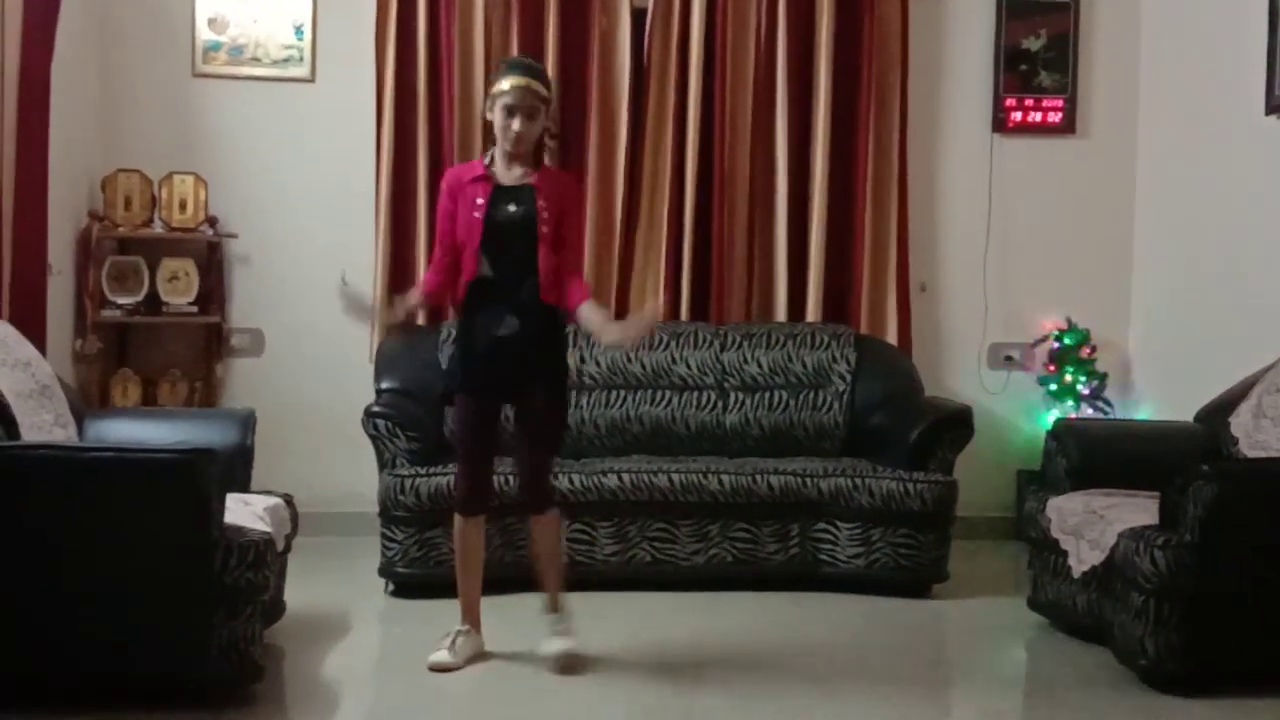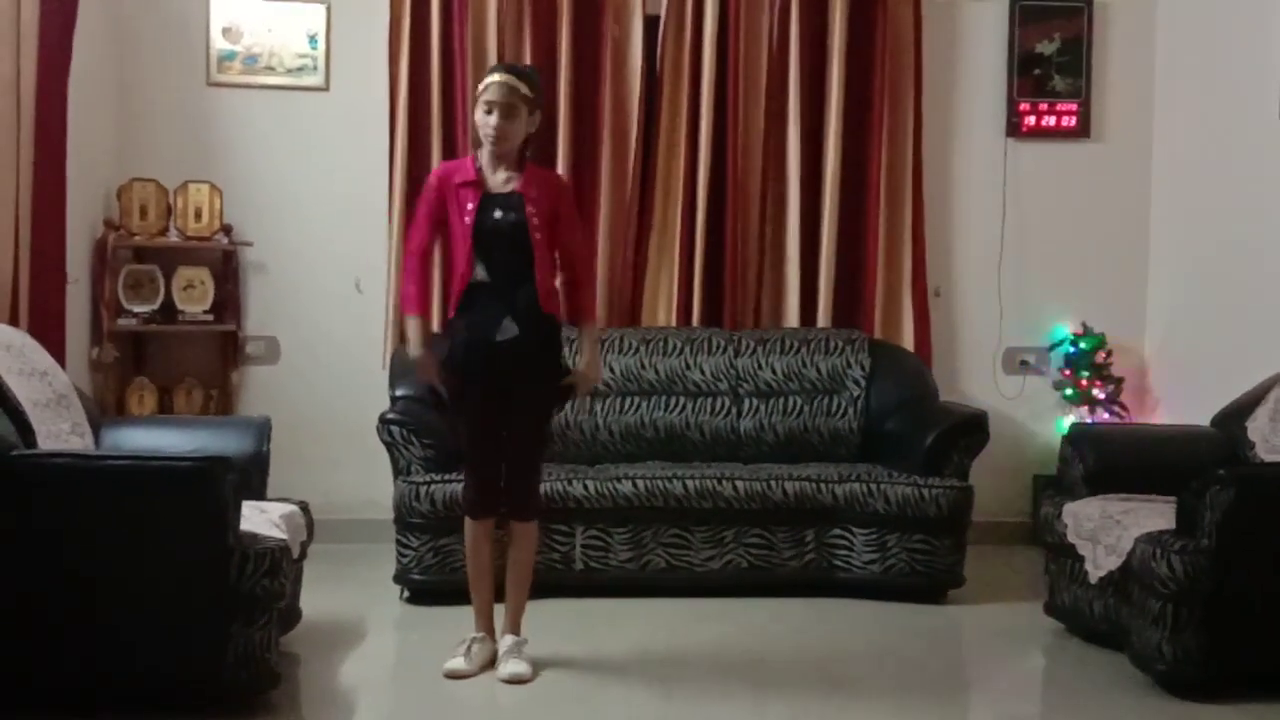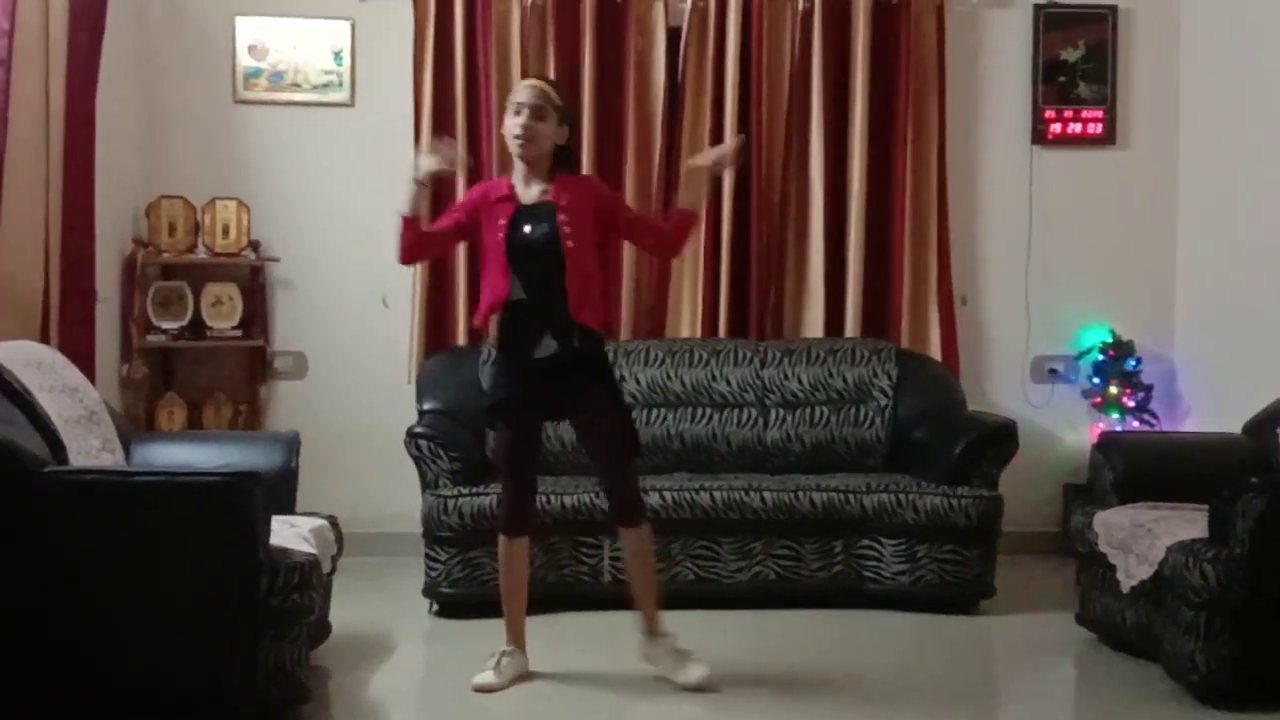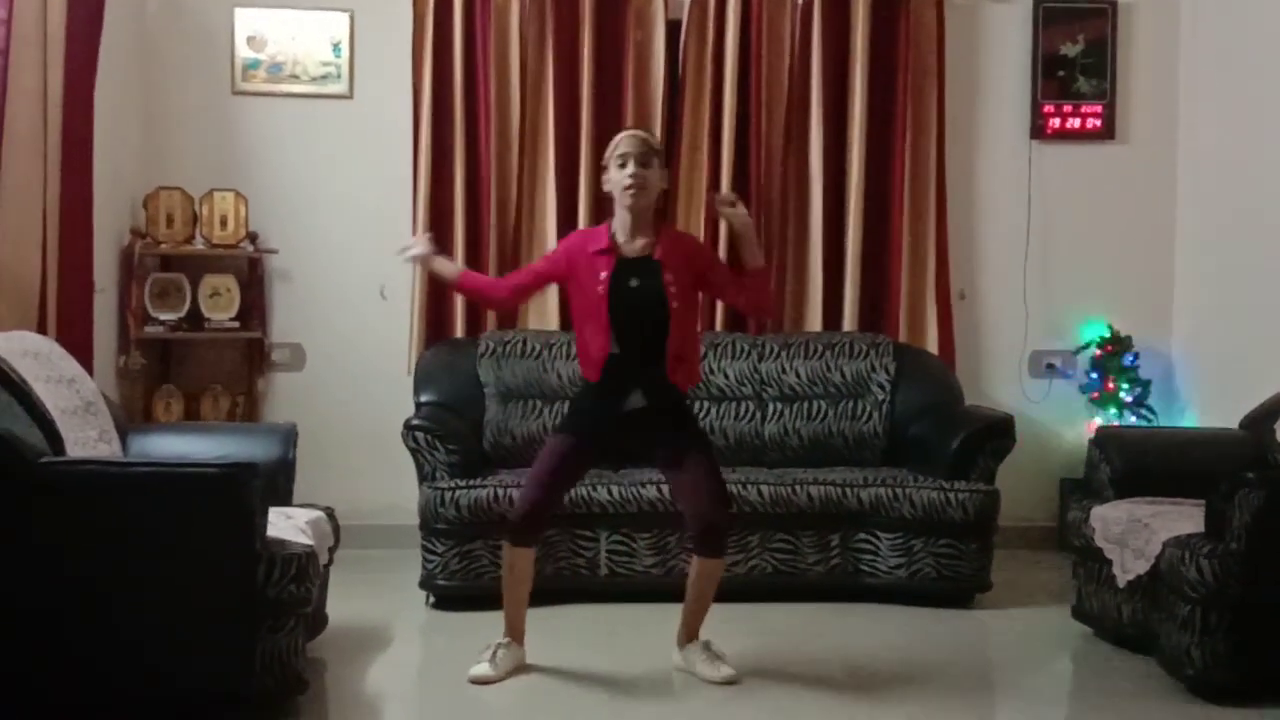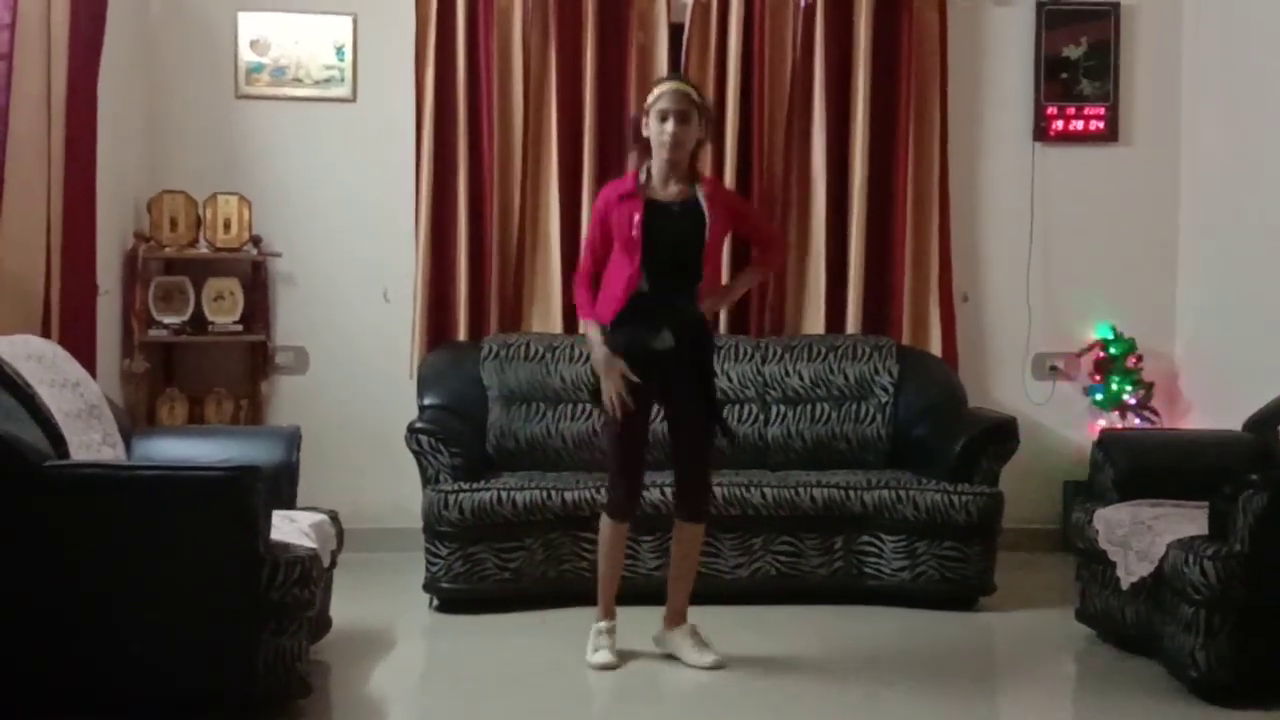
dt=0.5s
person 1, frame 1
left shoulder: (560, 187)
right shoulder: (458, 183)
left elbow: (570, 276)
right elbow: (443, 273)
left wrist: (605, 325)
right wrist: (397, 307)
left hip: (539, 343)
right hip: (476, 340)
left knee: (535, 481)
right knee: (469, 485)
left ankle: (555, 611)
right ankle: (468, 626)
person 1, frame 2
left shoulder: (550, 189)
right shoulder: (446, 180)
left elbow: (578, 272)
right elbow: (416, 260)
left wrist: (590, 351)
right wrist: (418, 339)
left hip: (532, 347)
right hip: (472, 345)
left knee: (522, 489)
right knee: (479, 489)
left ankle: (512, 635)
right ankle: (482, 634)
person 1, frame 3
left shoulder: (588, 194)
right shoulder: (483, 200)
left elbow: (664, 241)
right elbow: (415, 252)
left wrist: (698, 183)
right wrist: (420, 186)
left hip: (581, 359)
right hip: (514, 363)
left knee: (624, 496)
right knee: (513, 506)
left ankle: (654, 637)
right ankle: (513, 649)
person 1, frame 4
left shoulder: (685, 252)
right shoulder: (577, 249)
left elbow: (756, 305)
right elbow: (502, 295)
left wrist: (747, 234)
right wrist: (434, 260)
left hip: (665, 407)
right hip: (597, 403)
left knee: (712, 519)
right knee: (526, 514)
left ankle: (689, 643)
right ankle: (512, 643)
person 1, frame 5
left shoulder: (716, 199)
right shoulder: (616, 197)
left elbow: (767, 247)
right elbow: (586, 279)
left wrist: (732, 292)
right wrist: (599, 352)
left hip: (689, 353)
right hip: (630, 349)
left knee: (694, 490)
right knee: (623, 490)
left ankle: (675, 625)
right ankle: (603, 623)
